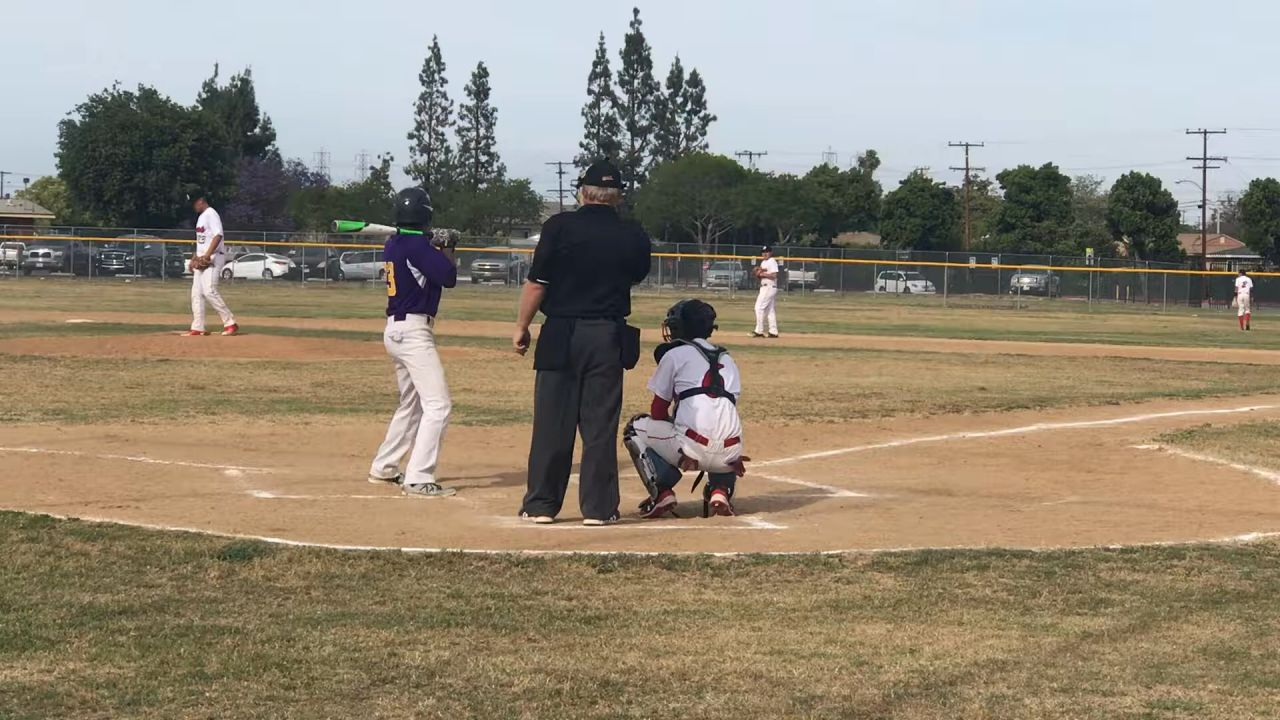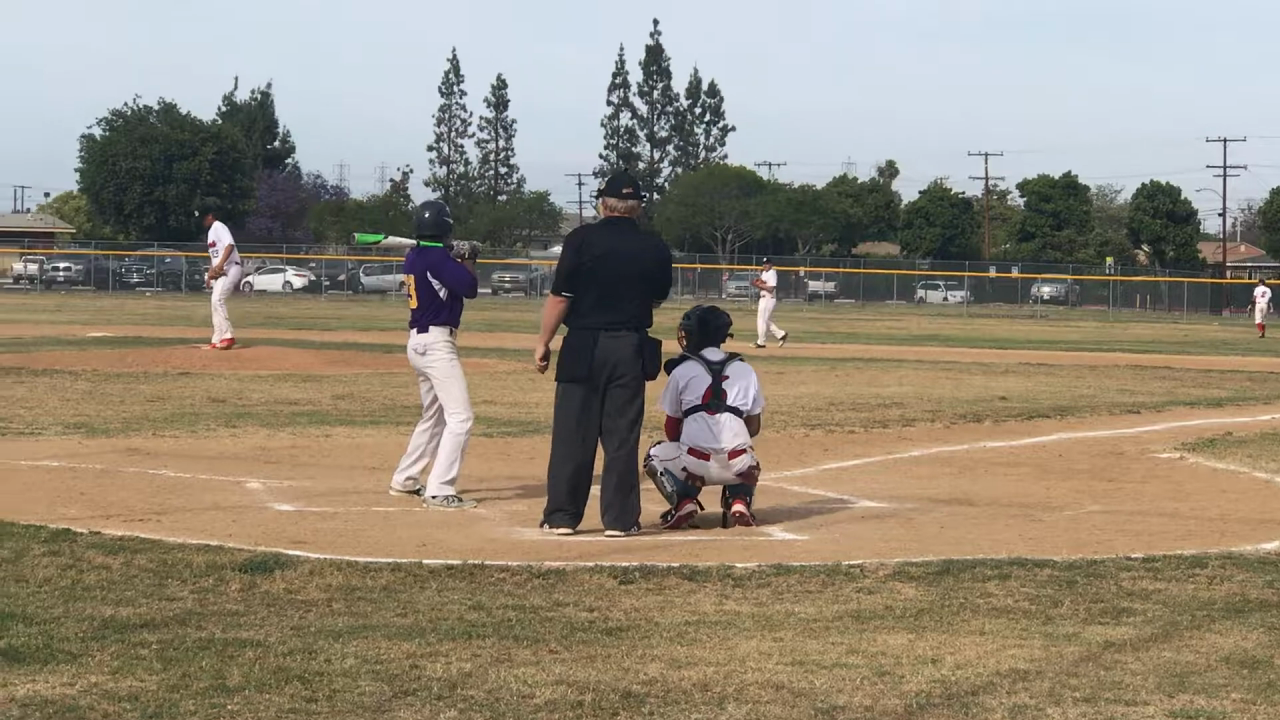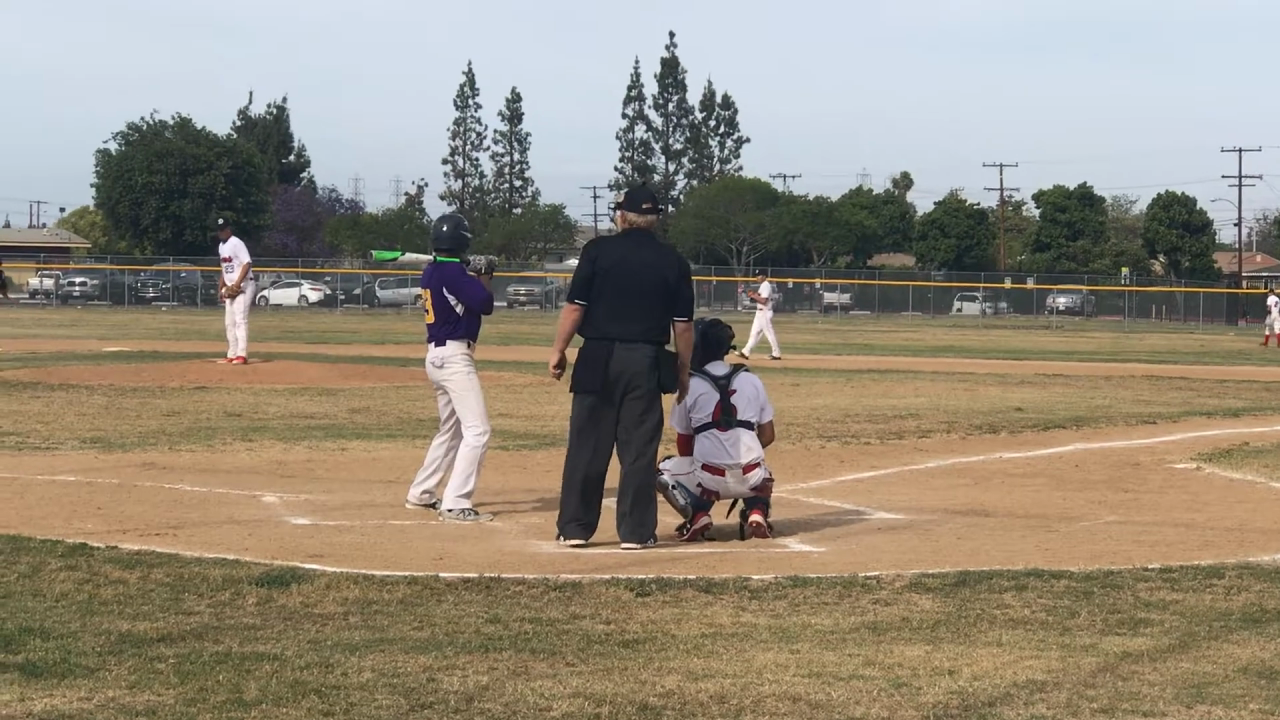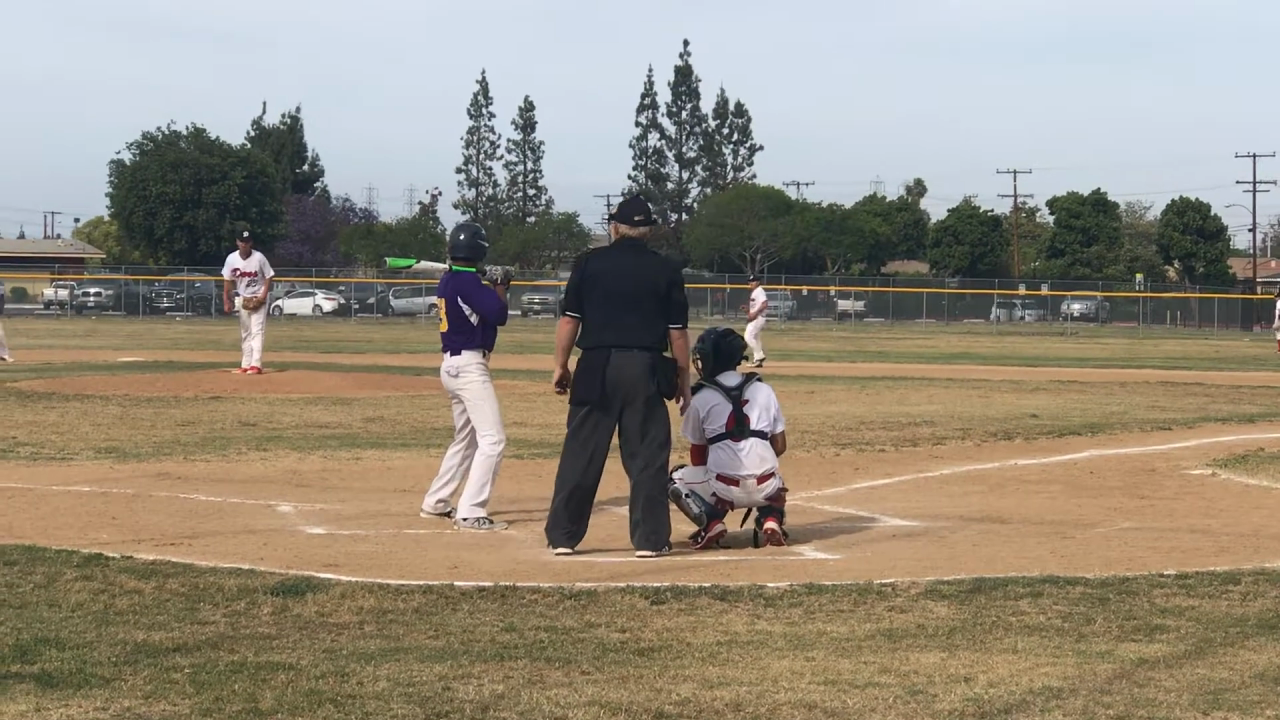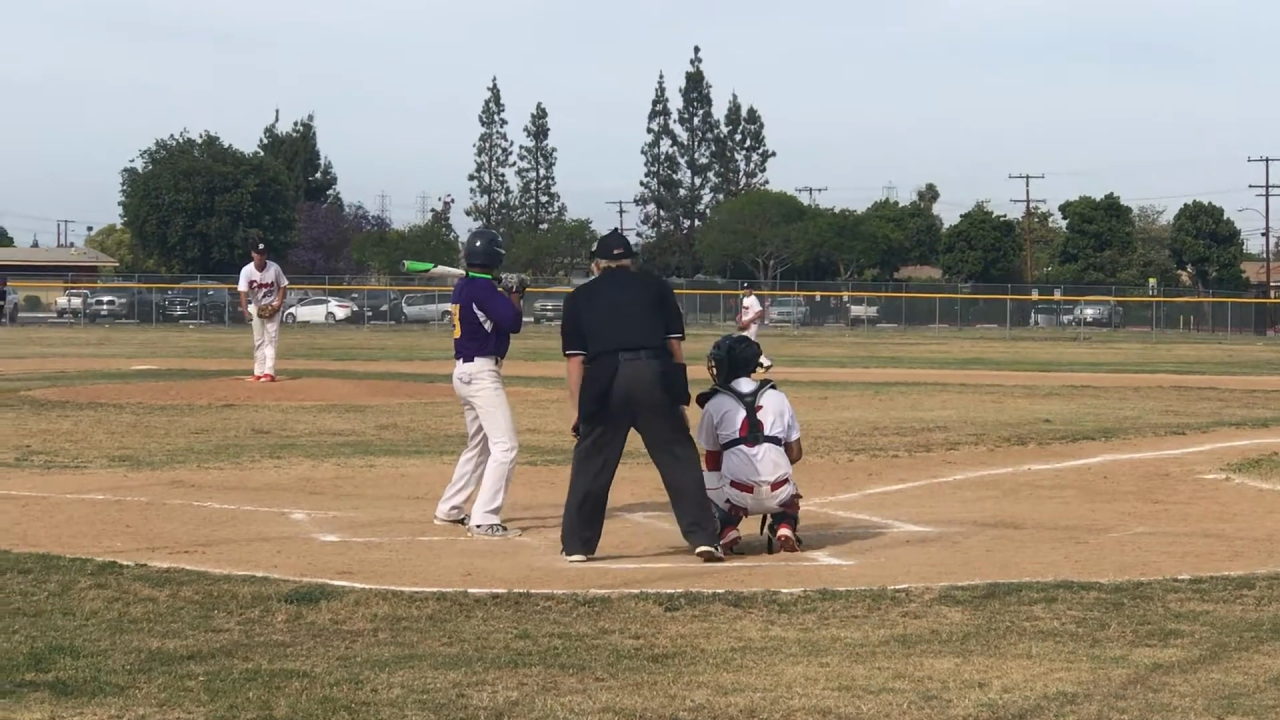
dt=0.4s
person 1, frame 1
left shoulder: (559, 226)
right shoulder: (635, 237)
left elbow: (536, 284)
left wrist: (522, 327)
left hip: (561, 334)
right hip: (608, 337)
left knee: (552, 422)
right knee: (601, 426)
left ankle: (541, 504)
right ankle: (599, 507)
person 1, frame 2
left shoulder: (581, 239)
right shoulder: (656, 248)
left elbow: (560, 297)
left wrist: (543, 343)
left hip: (583, 347)
right hip: (631, 349)
left knee: (572, 434)
right knee: (622, 437)
left ankle: (561, 516)
right ankle: (620, 519)
person 1, frame 3
left shoulder: (598, 249)
right shoulder: (673, 261)
left elbow: (574, 307)
right elbow: (682, 325)
left wrist: (558, 351)
right wrist: (683, 372)
left hip: (598, 358)
right hip: (647, 362)
left knee: (586, 447)
right knee: (639, 450)
left ankle: (573, 527)
right ankle: (636, 531)
person 1, frame 4
left shoulder: (589, 262)
right shoulder: (666, 269)
left elbow: (569, 320)
right elbow: (677, 332)
left wrist: (561, 366)
right wrist: (684, 379)
left hip: (596, 368)
right hip: (645, 369)
left knee: (580, 454)
right knee: (647, 458)
left ankle: (562, 536)
right ankle: (650, 539)
person 1, frame 5
left shoulder: (579, 297)
right shoulder: (655, 286)
left elbow: (575, 358)
right elbow: (675, 343)
left wrist: (580, 408)
right wrist: (675, 391)
left hip: (605, 381)
right hip: (654, 374)
left knee: (590, 464)
right knee: (680, 458)
left ankle: (575, 544)
right ankle: (704, 538)
person 2, frame 1
left shoulder: (394, 244)
right shoulder: (417, 244)
right elbow: (448, 277)
left wrist: (435, 246)
right wrist: (447, 248)
left hip: (397, 329)
right hip: (413, 331)
left knee: (411, 404)
right knee: (437, 405)
left ankle: (383, 468)
right ankle: (418, 479)
person 2, frame 2
left shoulder: (414, 256)
right shoulder: (437, 256)
right elbow: (470, 288)
left wrist: (455, 258)
right wrist: (467, 260)
left hip: (420, 341)
right hip: (436, 343)
left knee: (434, 417)
right knee: (460, 417)
left ankle: (404, 480)
right ankle: (439, 491)
person 2, frame 3
left shoulder: (431, 271)
right shoulder: (453, 271)
right elbow: (485, 304)
left wrist: (475, 276)
right wrist: (484, 276)
left hip: (438, 355)
right hip: (454, 357)
left knee: (451, 431)
right knee: (477, 430)
left ankle: (420, 493)
right ankle: (455, 505)
person 2, frame 4
left shoulder: (448, 280)
right shoulder: (468, 281)
right elbow: (499, 315)
left wrist: (491, 286)
right wrist: (500, 286)
left hip: (454, 365)
right hip: (469, 366)
left knee: (466, 439)
right knee: (492, 439)
left ankle: (435, 502)
right ankle: (470, 513)
person 2, frame 5
left shoulder: (463, 286)
right shoulder: (483, 287)
right elbow: (513, 323)
left wrist: (505, 294)
right wrist: (514, 295)
left hip: (466, 371)
right hip: (481, 373)
left knee: (478, 446)
right knee: (504, 446)
left ankle: (449, 509)
right ankle: (484, 520)
person 3, frame 1
left shoulder: (675, 355)
right shoulder: (729, 362)
left elbow: (658, 411)
left wrist: (670, 439)
left hip: (690, 447)
right hip: (727, 453)
left knee: (637, 428)
left ankle: (661, 492)
right ankle: (721, 491)
person 3, frame 2
left shoulder: (682, 370)
right shoulder: (745, 370)
left elbow: (672, 427)
right elbow: (754, 427)
left hip: (696, 464)
right hip: (737, 465)
left knee: (656, 456)
right knee: (748, 461)
left ankle: (682, 501)
right ankle: (740, 502)
person 3, frame 3
left shoulder: (690, 387)
right shoulder: (752, 380)
left elbow: (684, 444)
right elbow: (767, 436)
left wrist: (695, 466)
left hip: (710, 479)
right hip: (750, 478)
left knee: (665, 470)
left ankle: (696, 515)
right ankle: (756, 512)
person 3, frame 4
left shoulder: (701, 398)
right shoulder: (764, 390)
left elbow: (697, 455)
right elbow: (780, 446)
left hip: (724, 489)
right hip: (763, 488)
left knee: (677, 479)
left ankle: (710, 523)
right ankle: (771, 520)
person 3, frame 5
left shoulder: (715, 403)
right shoulder: (778, 397)
left elbow: (712, 462)
right elbow: (795, 454)
left hip: (737, 495)
right hip: (778, 494)
left ankle: (726, 530)
right ankle: (785, 527)
